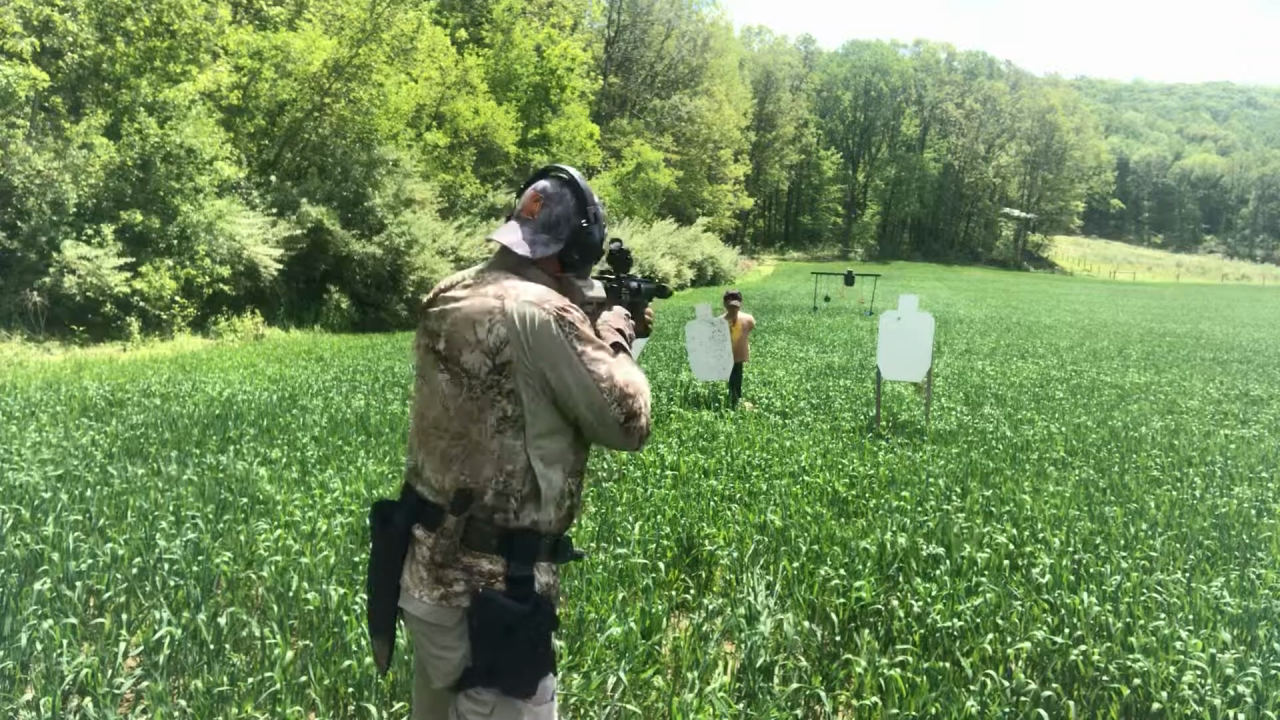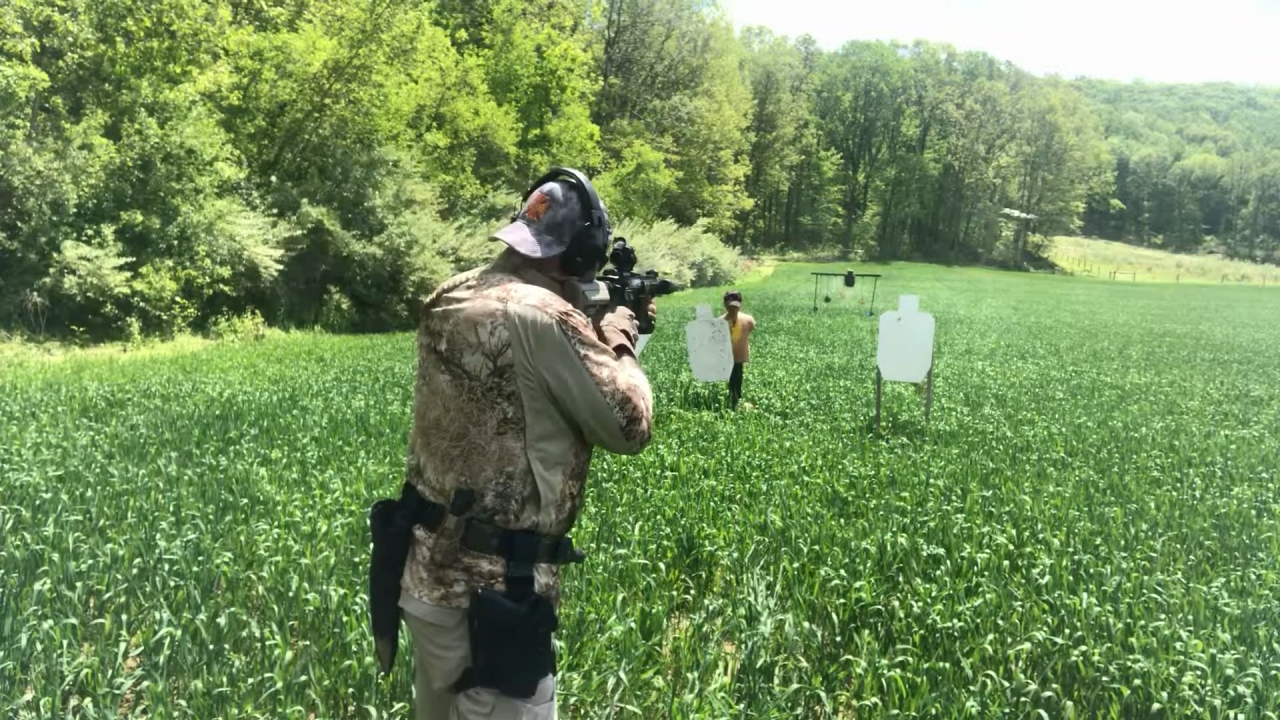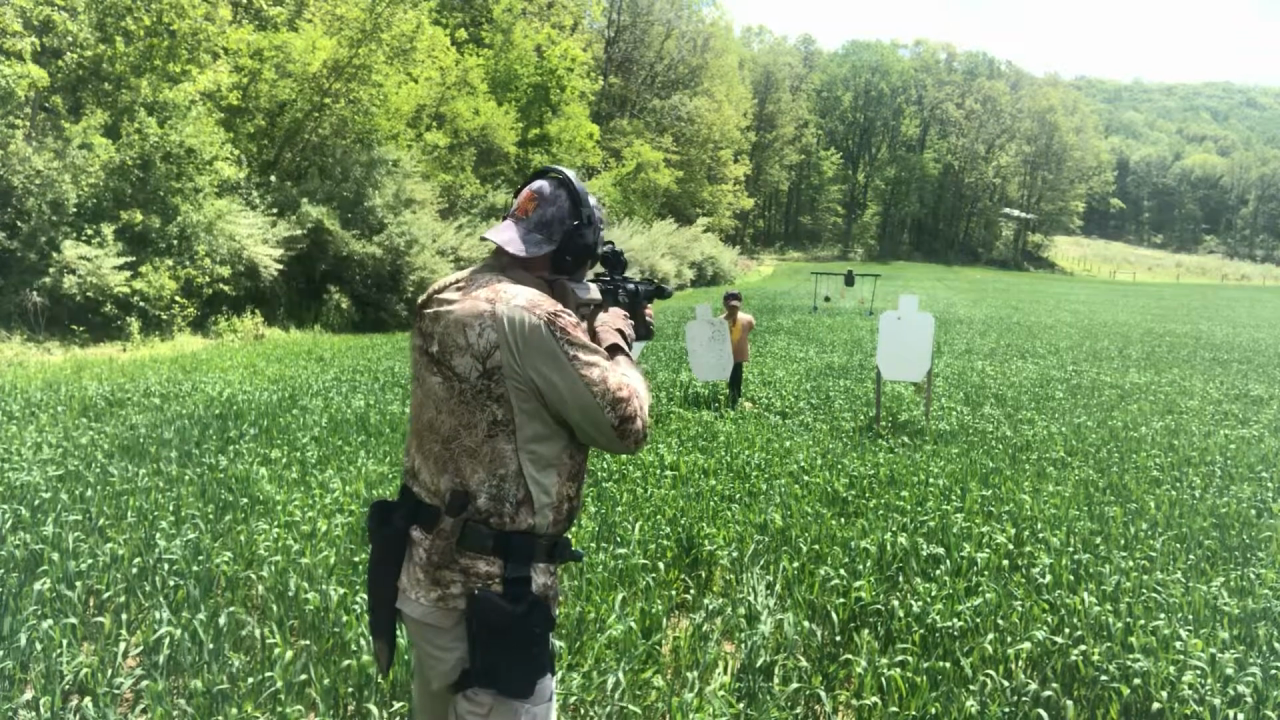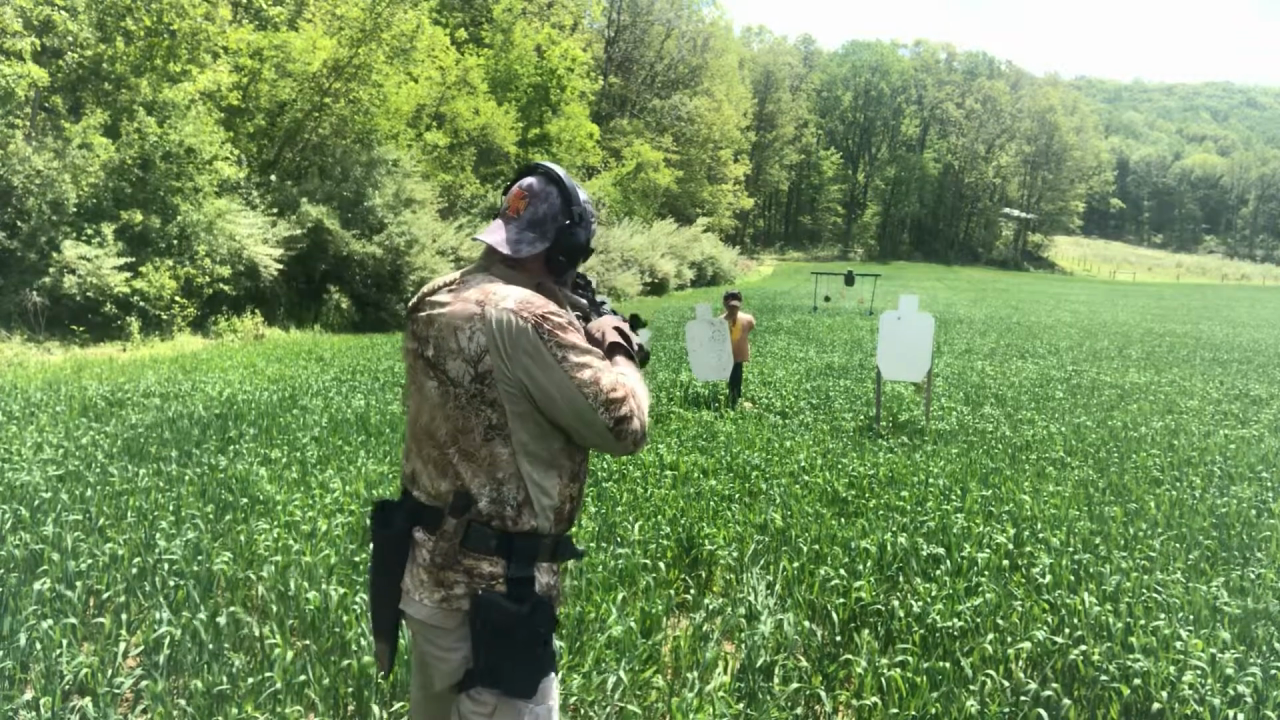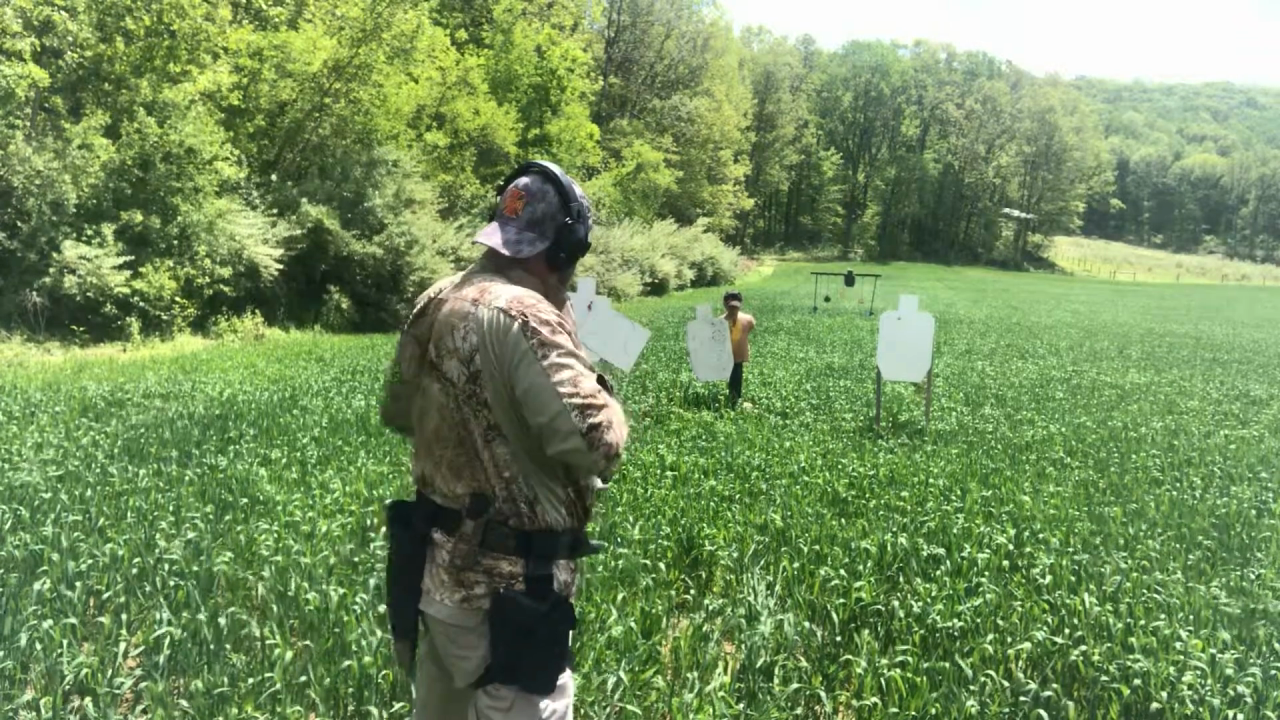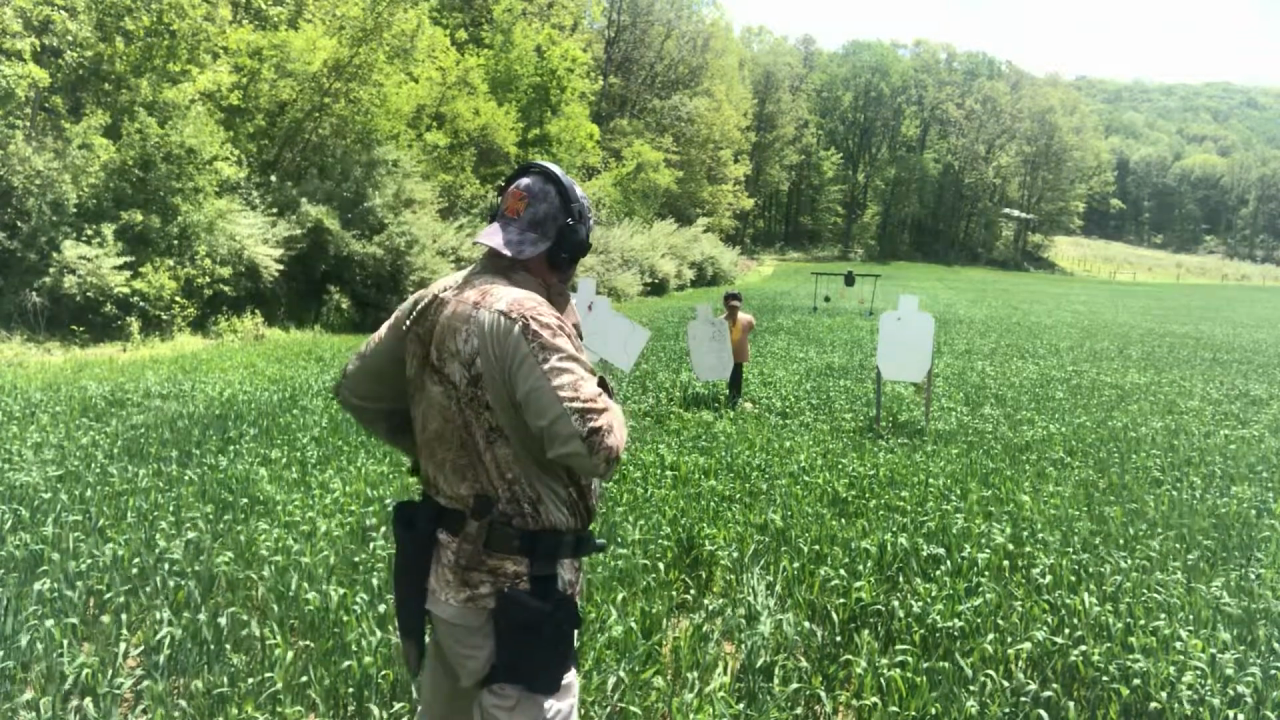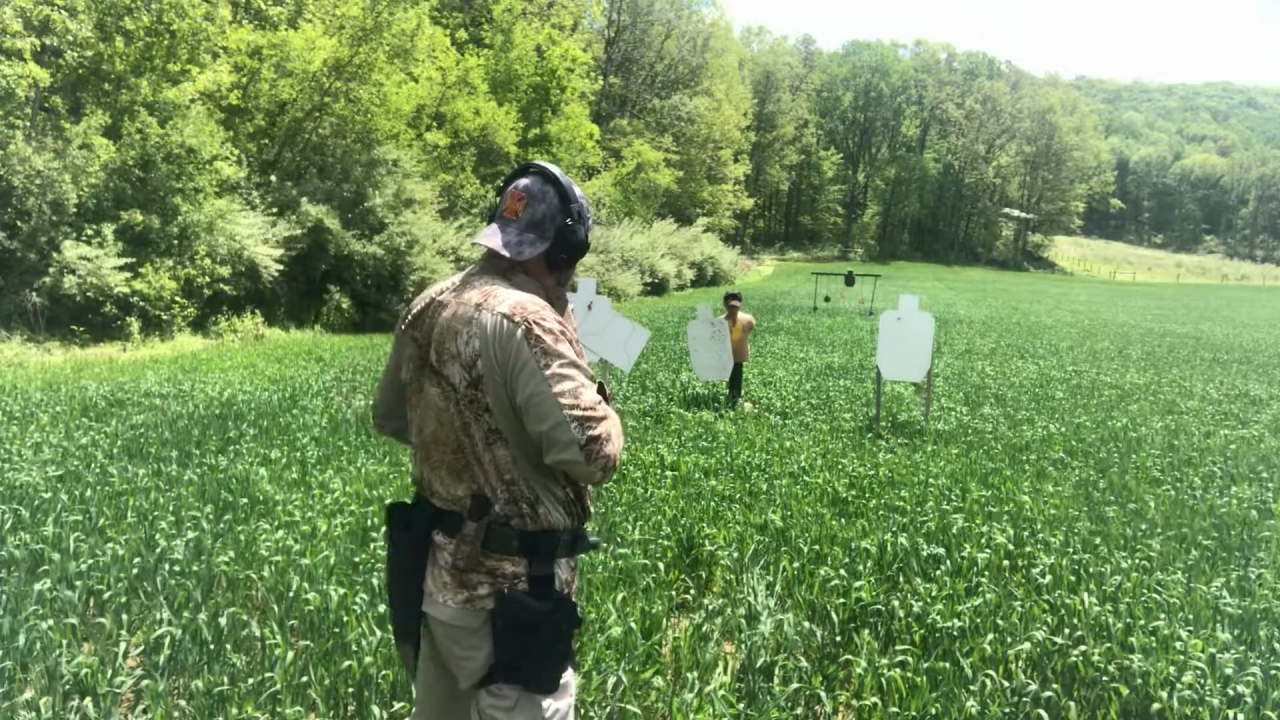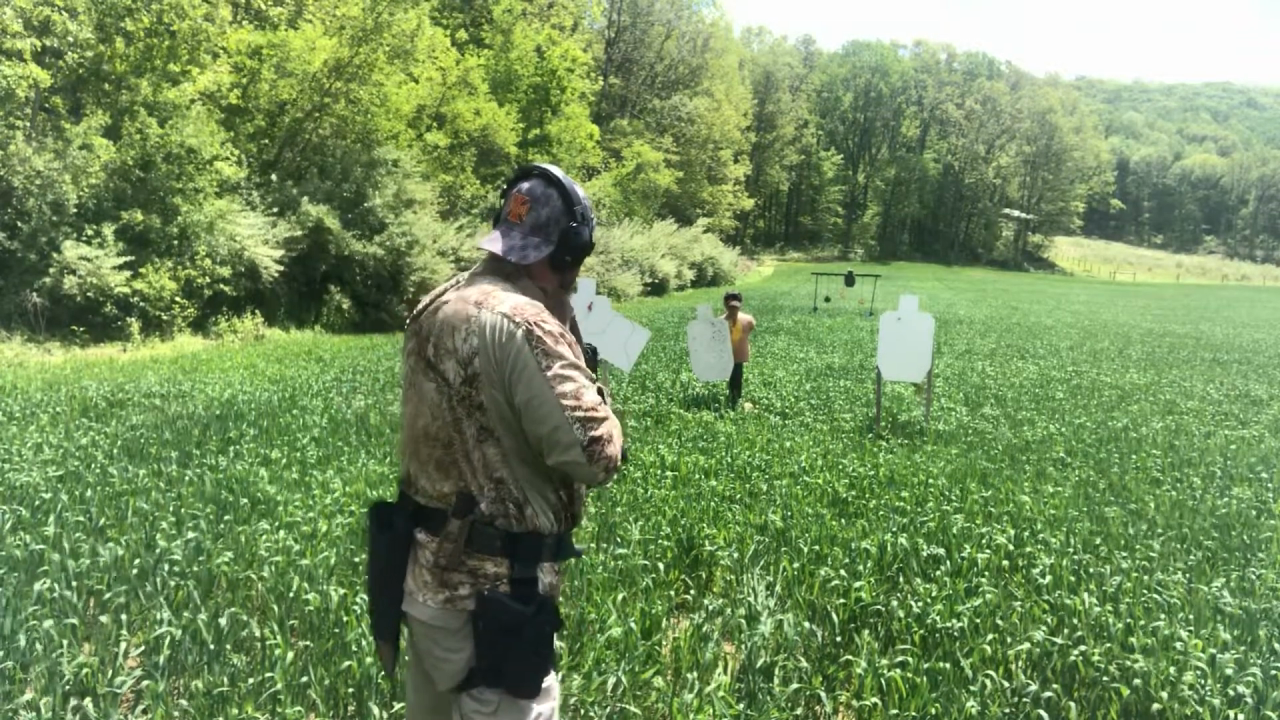
dt=0.5s
person 1, frame 1
left shoulder: (446, 298)
right shoulder: (541, 315)
right elbow: (626, 423)
left wrist: (592, 323)
right wrist: (615, 334)
left hip: (425, 570)
right hip: (490, 585)
person 1, frame 2
left shoulder: (448, 300)
right shoulder: (544, 319)
right elbow: (628, 426)
left wrist: (594, 329)
right wrist: (618, 337)
left hip: (427, 570)
right hip: (491, 587)
person 1, frame 3
left shoulder: (442, 299)
right shoulder: (535, 320)
right elbow: (625, 426)
left wrist: (587, 331)
right wrist: (615, 342)
left hip: (425, 571)
right hip: (490, 586)
person 1, frame 4
left shoulder: (433, 302)
right shoulder: (528, 321)
right elbow: (623, 426)
left wrist: (581, 342)
right wrist: (615, 350)
left hip: (427, 568)
right hip: (492, 584)
person 1, frame 5
left shoulder: (434, 303)
right shoulder: (523, 318)
left elbow: (398, 410)
right elbow: (591, 442)
right wrist: (603, 397)
left hip: (441, 567)
right hip: (511, 582)
person 1, frame 6
left shoulder: (432, 303)
right shoulder: (525, 321)
left elbow: (357, 389)
right elbow: (592, 445)
right wrist: (603, 400)
left hip: (446, 567)
right hip: (515, 583)
person 1, frame 7
left shoulder: (429, 306)
right shoulder: (525, 323)
left elbow: (389, 417)
right elbow: (591, 453)
right wrist: (599, 407)
left hip: (440, 568)
right hip: (508, 582)
person 1, frame 8
left shoulder: (436, 306)
right shoulder: (524, 325)
right elbow: (592, 454)
right wrist: (596, 400)
left hip: (428, 570)
right hip: (492, 586)
